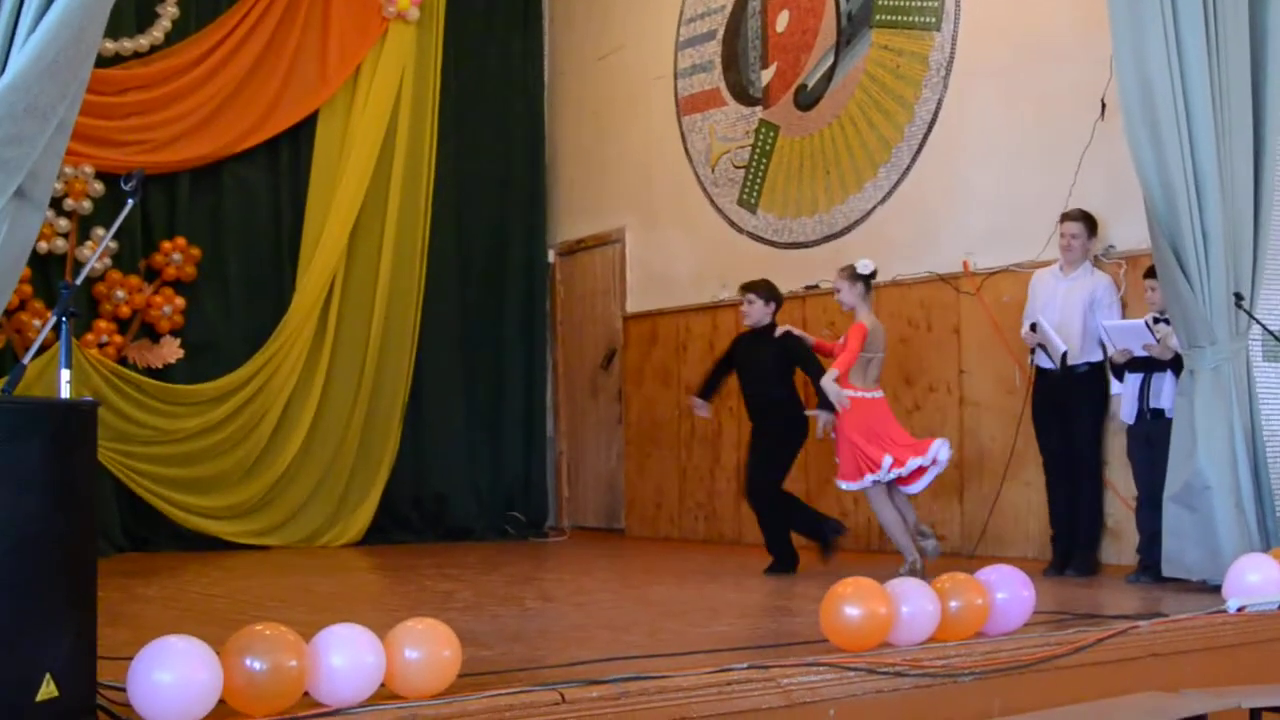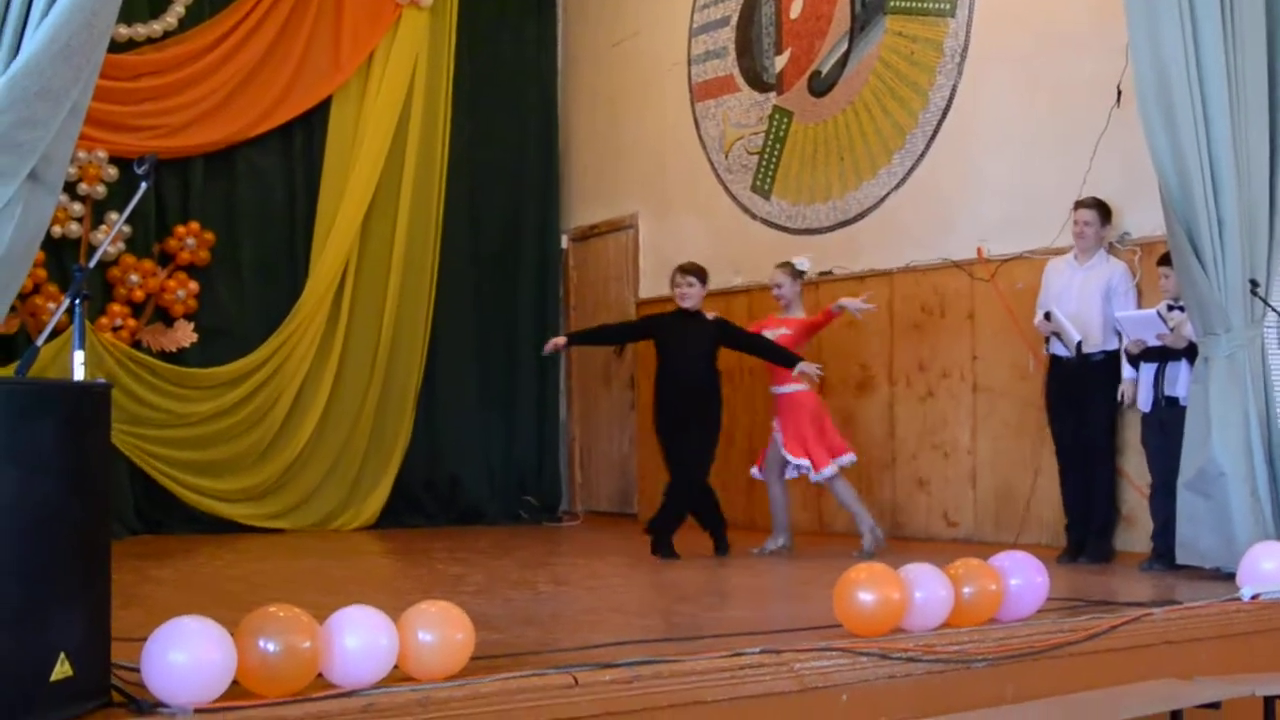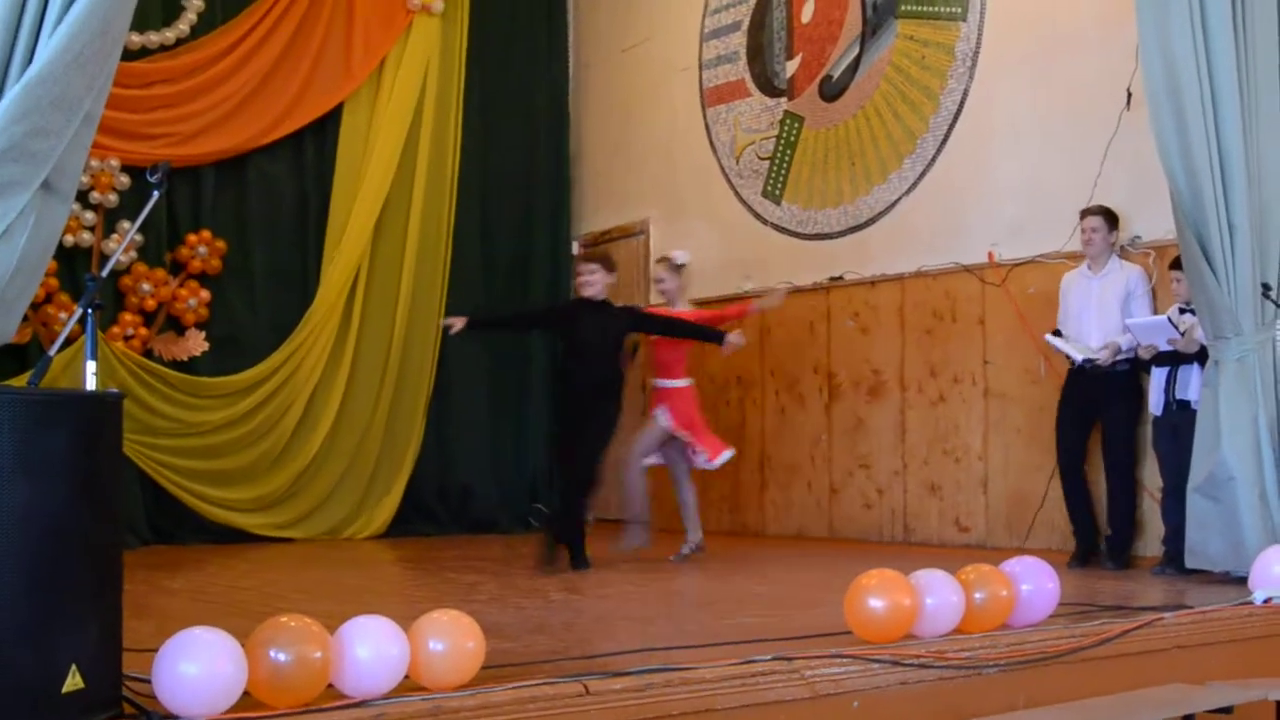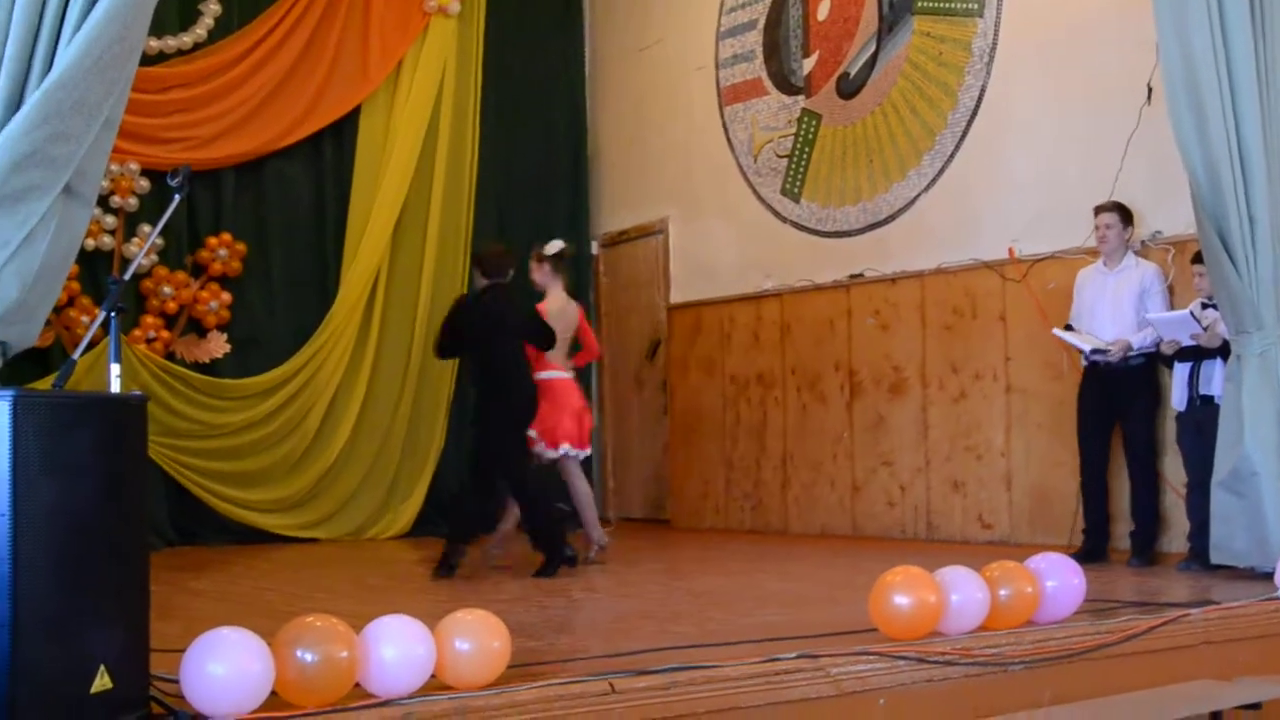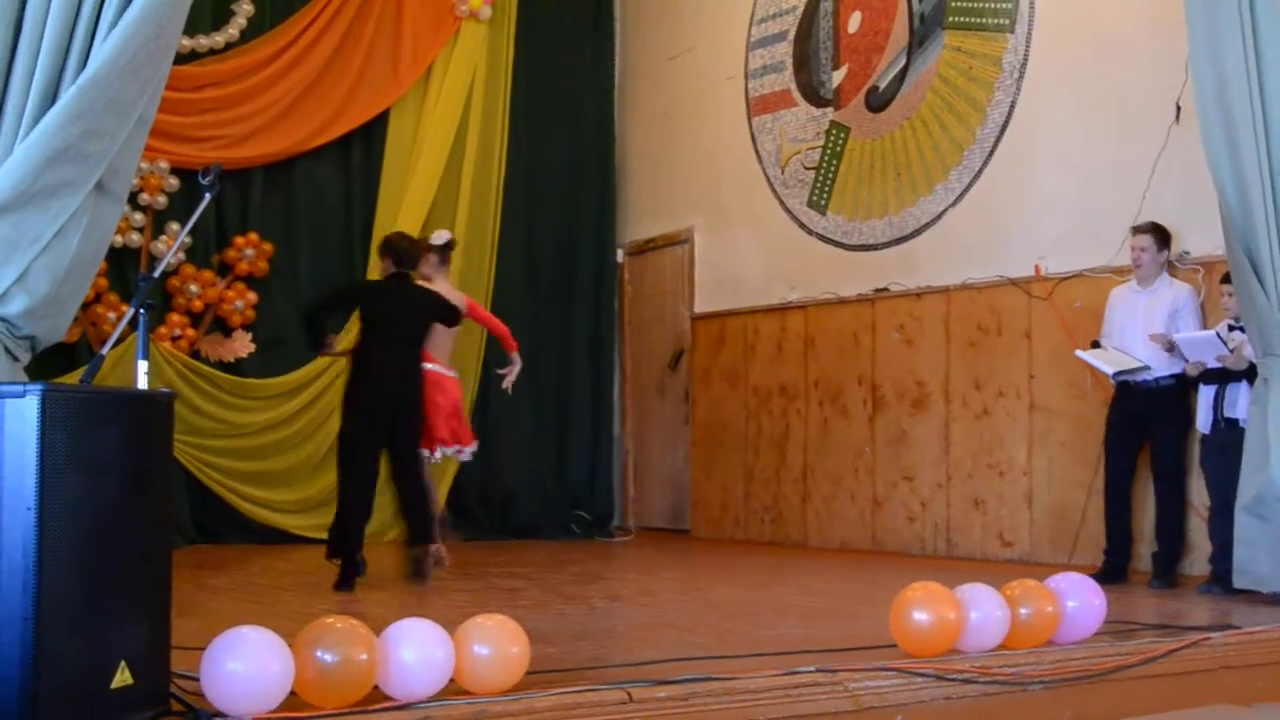
dt=0.5s
person 1, frame 1
left shoulder: (1101, 283)
right shoulder: (1039, 278)
right elbow: (1028, 320)
left wrist: (1116, 390)
right wrist: (1027, 334)
left hip: (1084, 379)
right hip: (1046, 379)
left knee: (1084, 464)
right knee: (1055, 465)
left ankle: (1084, 552)
right ankle: (1061, 550)
person 1, frame 2
left shoulder: (1116, 270)
right shoulder: (1054, 267)
right elbow: (1041, 309)
left wrist: (1128, 373)
right wrist: (1041, 324)
left hip: (1099, 368)
right hip: (1061, 368)
left knee: (1098, 452)
right knee: (1068, 453)
left ankle: (1099, 539)
right ankle: (1077, 537)
person 1, frame 3
left shoulder: (1132, 275)
right shoulder: (1070, 280)
left wrist: (1119, 345)
right wrist: (1060, 342)
left hip: (1119, 377)
right hip: (1079, 377)
left knee: (1118, 461)
right knee: (1068, 456)
left ankle: (1119, 546)
right ankle: (1085, 541)
person 1, frame 4
left shoulder: (1148, 272)
right shoulder: (1084, 276)
right elbow: (1076, 323)
left wrist: (1131, 343)
right wrist: (1075, 337)
left hip: (1136, 372)
right hip: (1095, 374)
left knee: (1140, 456)
right knee: (1092, 458)
left ankle: (1143, 544)
right ankle: (1095, 541)
person 1, frame 5
left shoulder: (1182, 293)
right shoulder: (1118, 294)
right elbow: (1106, 340)
left wrist: (1173, 345)
left hip: (1167, 394)
right hip: (1127, 393)
left knee: (1168, 478)
right knee: (1116, 476)
left ankle: (1165, 566)
right ankle: (1115, 562)
person 2, frame 1
left shoulder: (786, 341)
right shoulder: (743, 342)
left elbow: (817, 372)
right elbow: (722, 368)
left wrist: (825, 407)
right wrist: (703, 396)
left hip: (783, 427)
right hip: (764, 427)
left knee: (762, 490)
right knee: (764, 490)
left ankle: (785, 556)
right ankle: (825, 530)
person 2, frame 2
left shoulder: (716, 326)
right shoulder: (661, 323)
left elbow: (757, 345)
right elbow: (616, 333)
left wrist: (796, 363)
right wrist: (569, 339)
left hip: (704, 412)
right hip: (668, 411)
left knee: (690, 475)
right knee: (690, 477)
left ankle: (661, 535)
right ankle: (716, 529)
person 2, frame 3
left shoulder: (624, 316)
right shoulder: (566, 312)
left elbow: (669, 325)
right elbow: (520, 321)
left wrist: (720, 337)
right wrist: (470, 322)
left hip: (604, 404)
right hip: (569, 402)
left knee: (582, 468)
right knee: (570, 472)
left ankle: (560, 536)
right ankle: (575, 547)
person 2, frame 4
left shoulder: (468, 304)
right shoulder: (521, 306)
left elbow: (444, 349)
right elbow: (547, 340)
left hip: (499, 396)
right hip: (520, 393)
left knee: (506, 473)
right knee: (485, 471)
left ankle: (555, 550)
right ankle: (456, 548)
person 2, frame 5
left shoulder: (368, 291)
right shoulder: (427, 299)
left elbow: (316, 311)
right elbow: (455, 317)
left wrist: (323, 341)
left hip: (366, 392)
right hip: (407, 394)
left knee: (357, 474)
right knee: (408, 471)
left ankle: (350, 561)
right ankle: (420, 545)
person 3, frame 1
right shoulder: (1142, 325)
right elbow: (1125, 374)
left wrist: (1171, 356)
right wrist: (1116, 361)
left hip: (1171, 420)
right hip: (1139, 420)
right knee: (1146, 493)
right ankle: (1149, 562)
person 3, frame 2
right shoulder: (1158, 311)
right elbow: (1142, 359)
left wrist: (1185, 345)
right wrist: (1130, 351)
left hip: (1185, 407)
right hip: (1153, 407)
right knee: (1160, 481)
right ankle: (1163, 549)
person 3, frame 3
right shoulder: (1171, 315)
left wrist: (1197, 349)
right wrist: (1144, 356)
left hip: (1196, 411)
right hip: (1165, 411)
right knee: (1172, 484)
right ankle: (1174, 554)
person 3, frame 4
right shoulder: (1192, 310)
left wrist: (1220, 344)
right wrist: (1166, 352)
left hip: (1221, 406)
right hip: (1189, 406)
right knee: (1196, 480)
right ankle: (1199, 549)
person 3, frame 5
right shoulder: (1219, 331)
left wrist: (1246, 367)
right wrist: (1192, 372)
left hip: (1246, 429)
right hip: (1213, 428)
right knee: (1219, 503)
right ankle: (1221, 573)
person 4, frame 1
left shoulder: (859, 326)
right shoulder: (876, 327)
left elbow: (848, 355)
right elbow: (837, 349)
left wrist: (828, 379)
right wrist: (804, 337)
left hip: (856, 411)
right hip: (876, 407)
left knee: (875, 492)
right knee: (891, 482)
left ankle: (912, 557)
right ankle: (919, 534)
person 4, frame 2
left shoulder: (803, 324)
right shoulder: (769, 322)
left elbow: (822, 319)
left wrist: (840, 305)
left hip: (796, 401)
right hip: (788, 403)
left knee: (771, 470)
right knee: (825, 472)
left ankle: (780, 536)
right ankle: (869, 527)
person 4, frame 3
left shoulder: (693, 317)
right shoulder: (654, 314)
left elbow: (722, 316)
left wrist: (759, 304)
left hip: (677, 398)
right hip: (660, 397)
left knee: (632, 459)
right knee: (679, 471)
left ankle: (637, 524)
right ankle: (694, 536)
person 4, frame 4
left shoulder: (544, 309)
right shoulder: (574, 308)
left elbow: (530, 357)
right elbow: (593, 350)
left hip: (552, 392)
right hip: (568, 389)
right knee: (570, 470)
person 4, frame 5
left shoulder: (423, 292)
right shoulder: (461, 299)
right elbow: (500, 328)
right wrist: (515, 359)
left hip: (428, 382)
right hip: (448, 384)
right knee: (418, 467)
left ankle: (428, 542)
right ankle: (431, 542)
